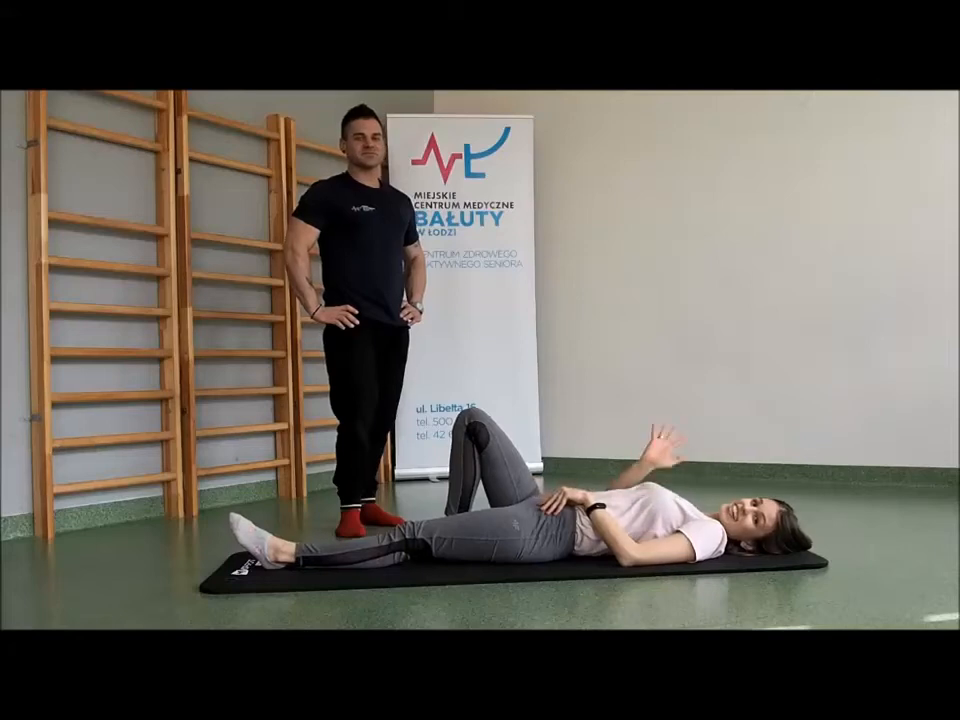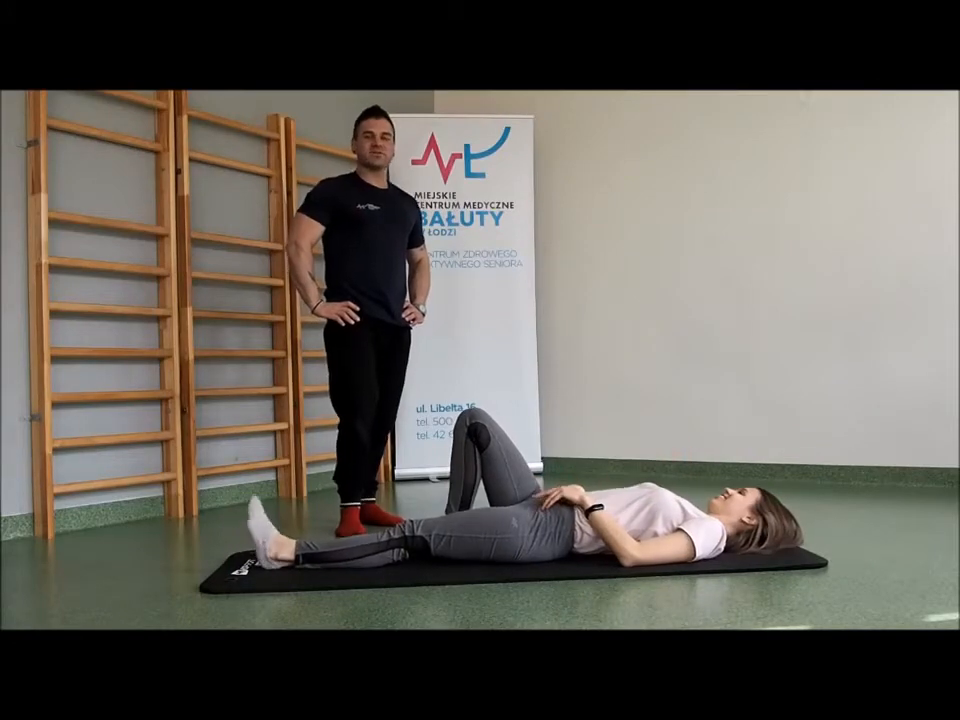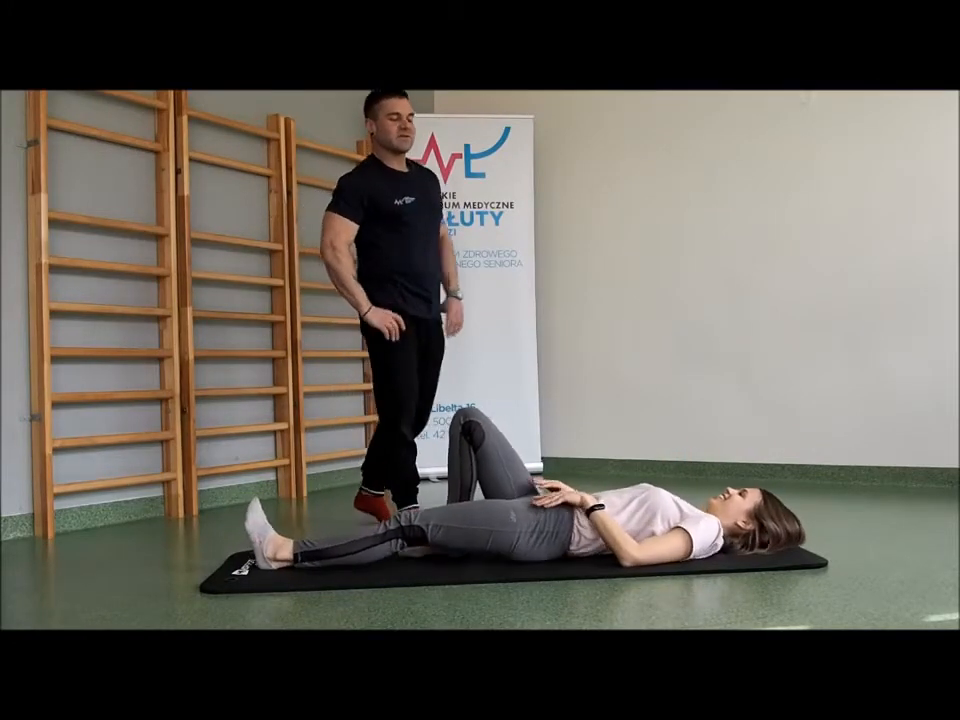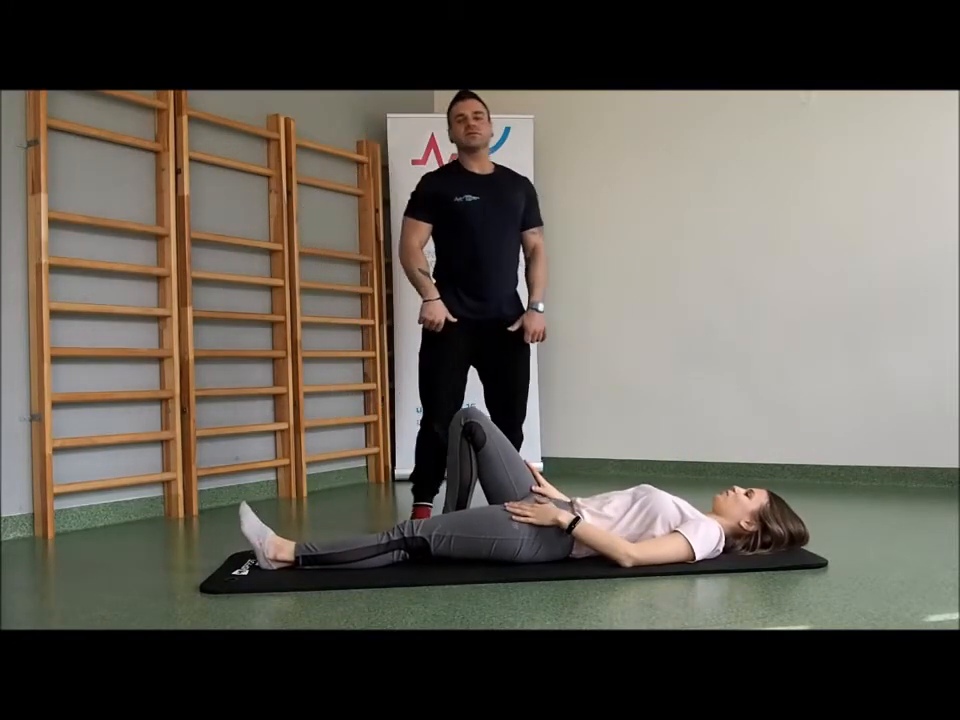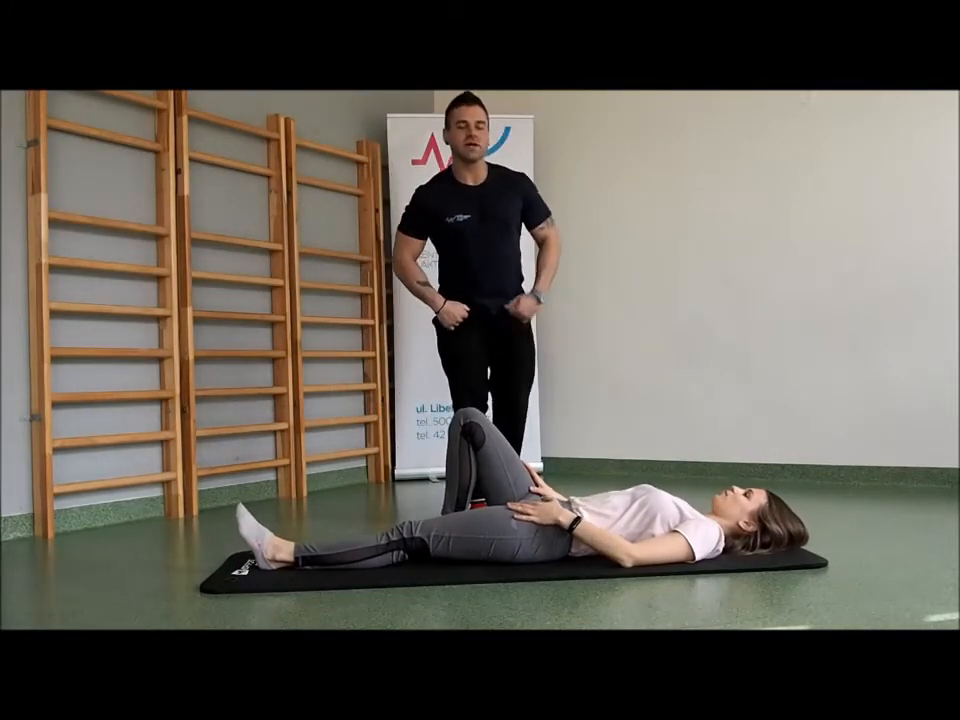
dt=1s
person 1, frame 1
left shoulder: (709, 538)
right shoulder: (698, 515)
left elbow: (630, 553)
left wrist: (586, 500)
right wrist: (646, 464)
left hip: (546, 534)
right hip: (544, 508)
left knee: (410, 537)
right knee: (472, 422)
left ankle: (288, 554)
right ankle: (453, 533)
person 1, frame 2
left shoulder: (709, 536)
right shoulder: (692, 515)
left elbow: (633, 555)
left wrist: (586, 501)
right wrist: (577, 494)
left hip: (546, 534)
right hip: (546, 507)
left knee: (411, 535)
right knee: (474, 422)
left ankle: (290, 552)
right ankle: (453, 533)
person 1, frame 3
left shoulder: (706, 532)
right shoulder: (691, 515)
left elbow: (633, 555)
left wrist: (585, 502)
right wrist: (571, 491)
left hip: (545, 532)
right hip: (545, 509)
left knee: (408, 523)
right knee: (468, 421)
left ankle: (286, 552)
right ankle: (451, 537)
person 1, frame 4
left shoulder: (708, 537)
right shoulder: (693, 518)
left elbow: (630, 554)
left wrist: (564, 518)
right wrist: (556, 494)
left hip: (549, 538)
right hip: (555, 512)
left knee: (410, 538)
right knee: (469, 421)
left ankle: (290, 554)
right ankle: (450, 534)
person 1, frame 5
left shoulder: (707, 537)
right shoulder: (691, 518)
left elbow: (630, 554)
left wrist: (566, 518)
right wrist: (556, 495)
left hip: (544, 536)
right hip: (549, 511)
left knee: (408, 538)
right knee: (469, 420)
left ankle: (289, 554)
right ankle: (450, 532)
person 2, frame 1
left shoulder: (399, 202)
right shoulder: (327, 194)
left elbow: (415, 257)
right elbow: (294, 251)
left wrist: (416, 302)
right wrist: (316, 308)
left hip: (394, 327)
right hip: (351, 327)
left knee: (382, 418)
right knee: (357, 416)
left ankle: (367, 501)
right ankle: (350, 509)
person 2, frame 2
left shoulder: (406, 204)
right shoulder: (333, 191)
left elbow: (420, 260)
right elbow: (297, 246)
left wrist: (419, 304)
right wrist: (318, 303)
left hip: (396, 326)
right hip: (352, 322)
left knee: (382, 417)
right knee: (358, 413)
left ankle: (366, 500)
right ankle: (349, 509)
person 2, frame 3
left shoulder: (427, 179)
right shoulder: (359, 183)
right elbow: (333, 249)
left wrist: (453, 293)
right wrist: (366, 309)
left hip: (429, 316)
right hip: (391, 317)
left knee: (416, 413)
right knee: (400, 412)
left ankle: (371, 490)
right ankle: (409, 510)
person 2, frame 4
left shoulder: (519, 186)
right shoulder: (436, 184)
left elbow: (535, 248)
right elbow: (410, 246)
left wrist: (536, 307)
right wrist: (431, 297)
left hip: (506, 319)
right hip: (451, 318)
left knee: (510, 418)
right knee: (439, 416)
right ankle: (423, 504)
person 2, frame 5
left shoulder: (516, 185)
right shoulder: (430, 197)
left elbow: (550, 239)
right elbow: (403, 258)
left wrist: (537, 295)
right wrist: (439, 304)
left hip: (513, 317)
right hip: (461, 319)
left knee: (513, 411)
right knee: (471, 411)
